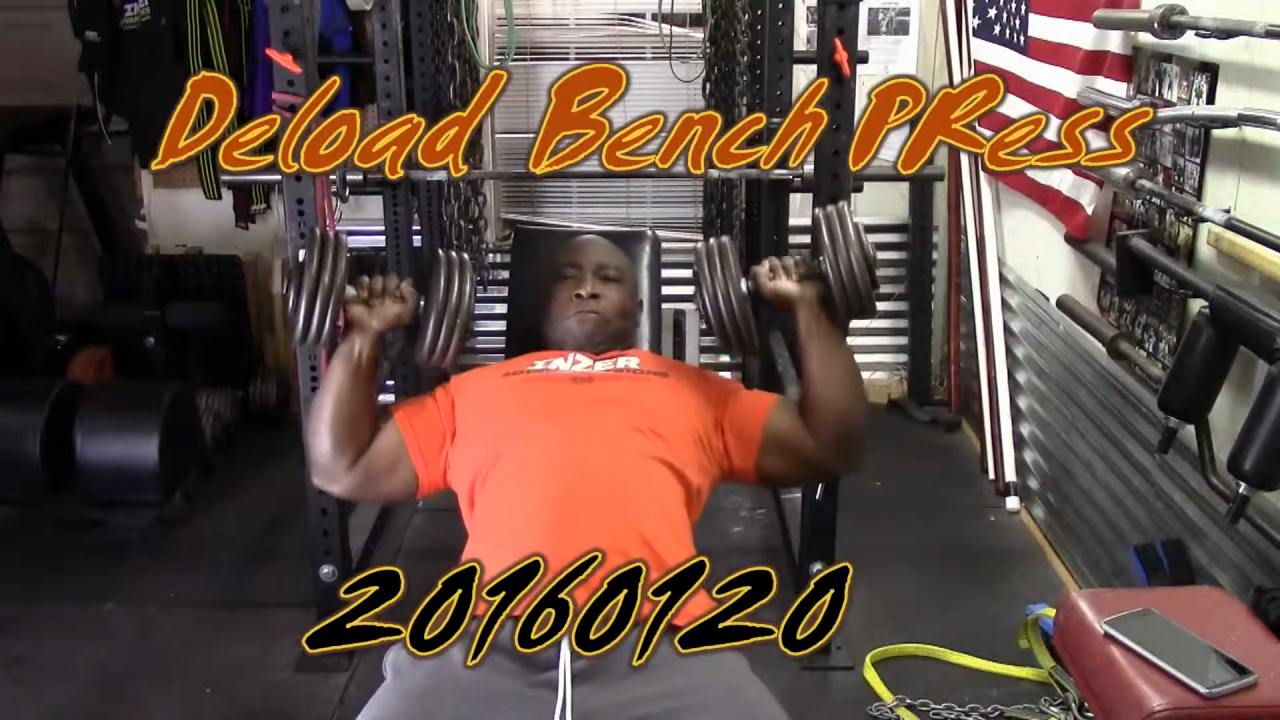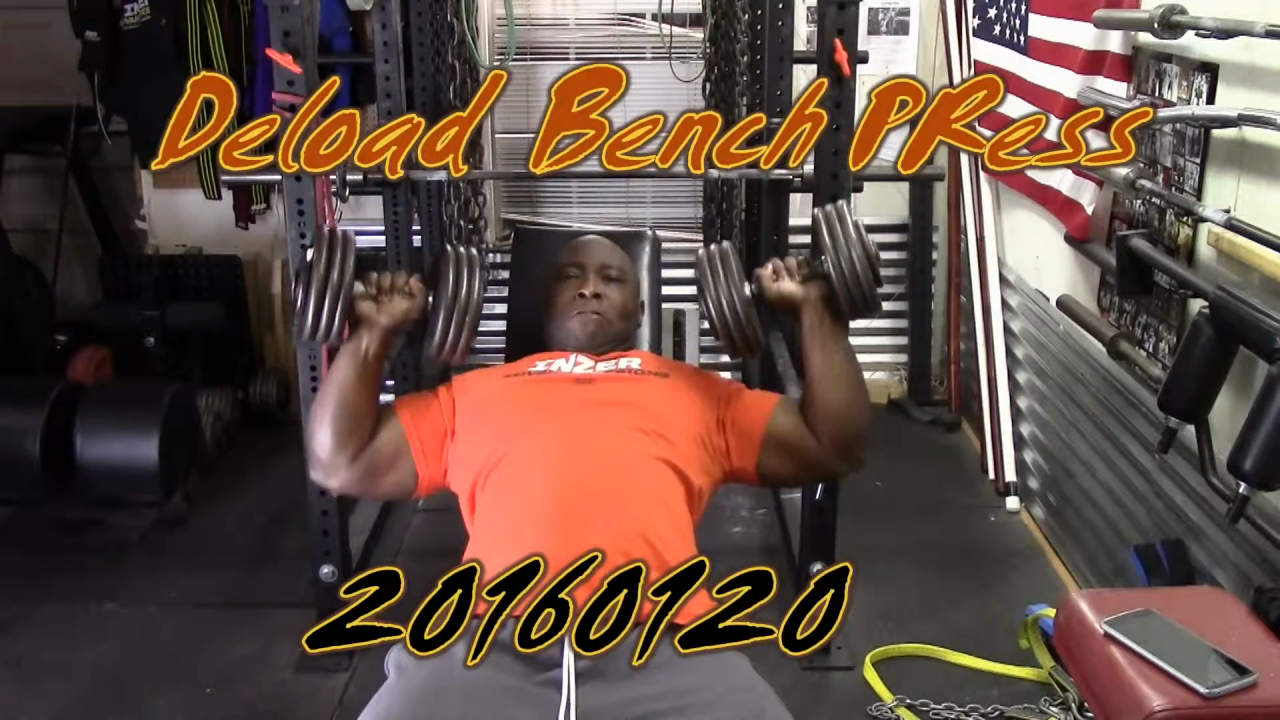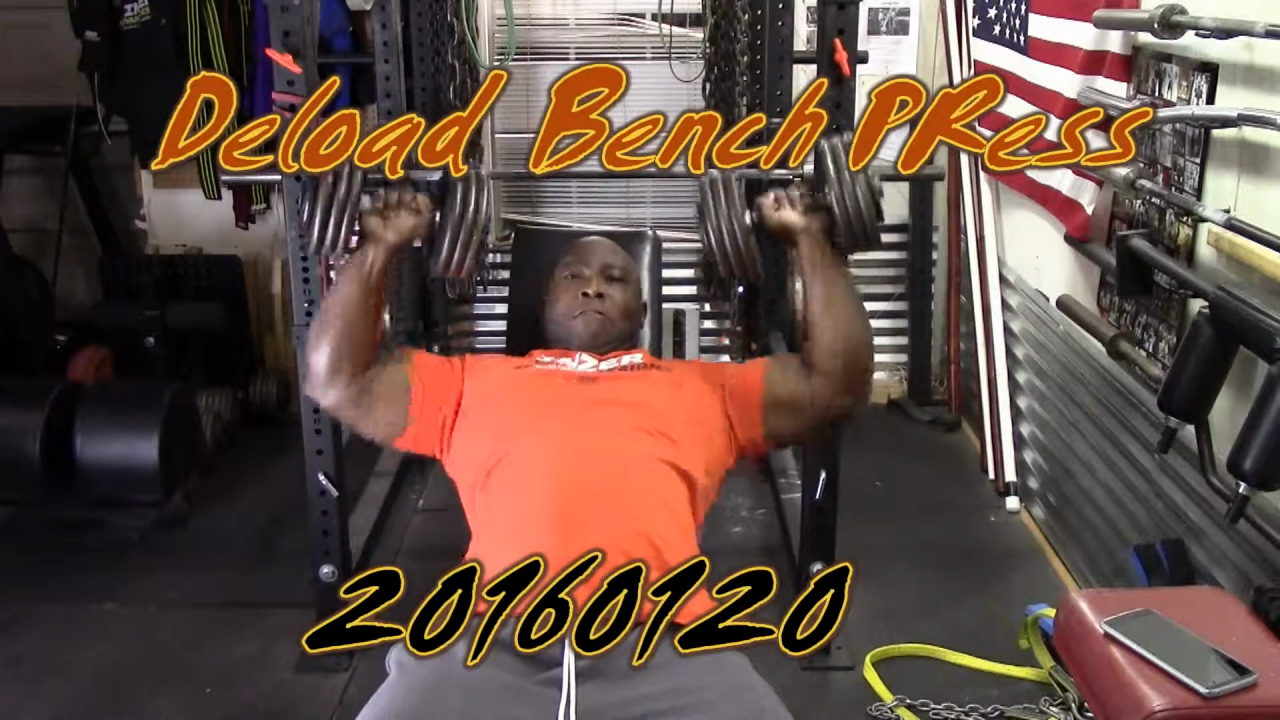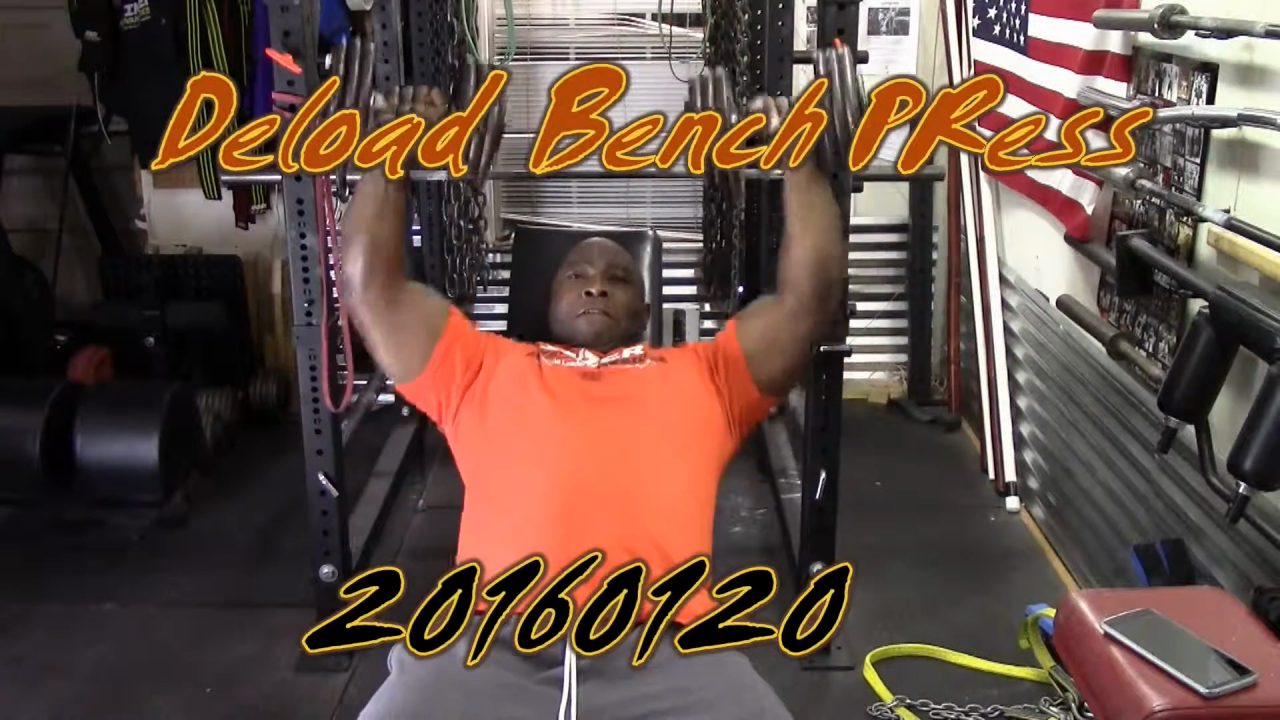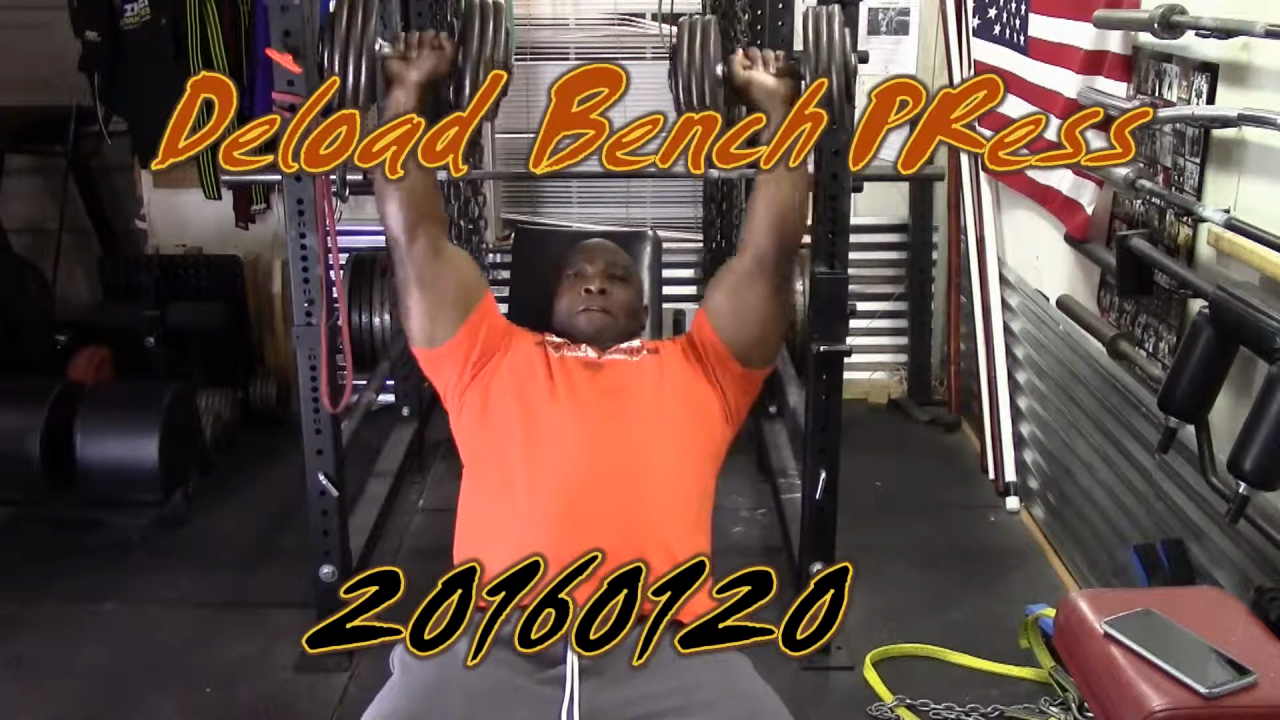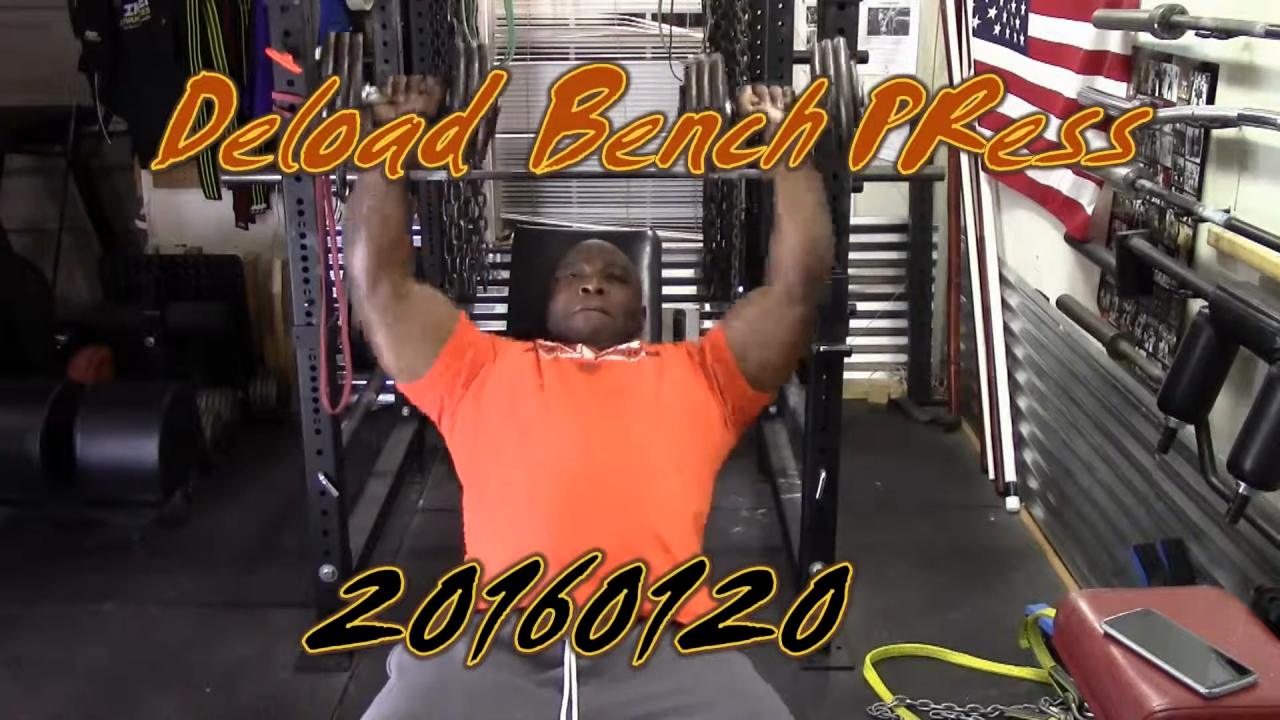
dt=0.2s
person 1, frame 1
left shoulder: (694, 389)
right shoulder: (476, 389)
left elbow: (831, 448)
right elbow: (342, 469)
left wrist: (808, 307)
right wrist: (365, 336)
left hip: (657, 645)
right hip: (490, 640)
person 1, frame 2
left shoulder: (696, 392)
right shoulder: (475, 392)
left elbow: (836, 448)
right elbow: (338, 464)
left wrist: (811, 307)
right wrist: (372, 330)
left hip: (658, 645)
right hip: (493, 641)
person 1, frame 3
left shoulder: (702, 389)
right shoulder: (476, 384)
left elbow: (837, 381)
right elbow: (336, 380)
left wrist: (811, 241)
right wrist: (377, 248)
left hip: (659, 641)
right hip: (496, 638)
person 1, frame 4
left shoulder: (698, 381)
right shoulder: (485, 374)
left elbow: (810, 294)
right elbow: (371, 282)
left hip: (658, 641)
right hip: (494, 637)
person 1, frame 5
left shoulder: (696, 374)
right shoulder: (494, 363)
left elbow: (767, 251)
right elbow: (417, 236)
left wrist: (776, 102)
right wrist: (407, 94)
left hip: (661, 641)
right hip: (493, 638)
person 1, frame 6
left shoulder: (698, 376)
right shoulder: (485, 370)
left elbow: (798, 283)
right elbow: (378, 278)
left hip: (661, 645)
right hip: (492, 643)
